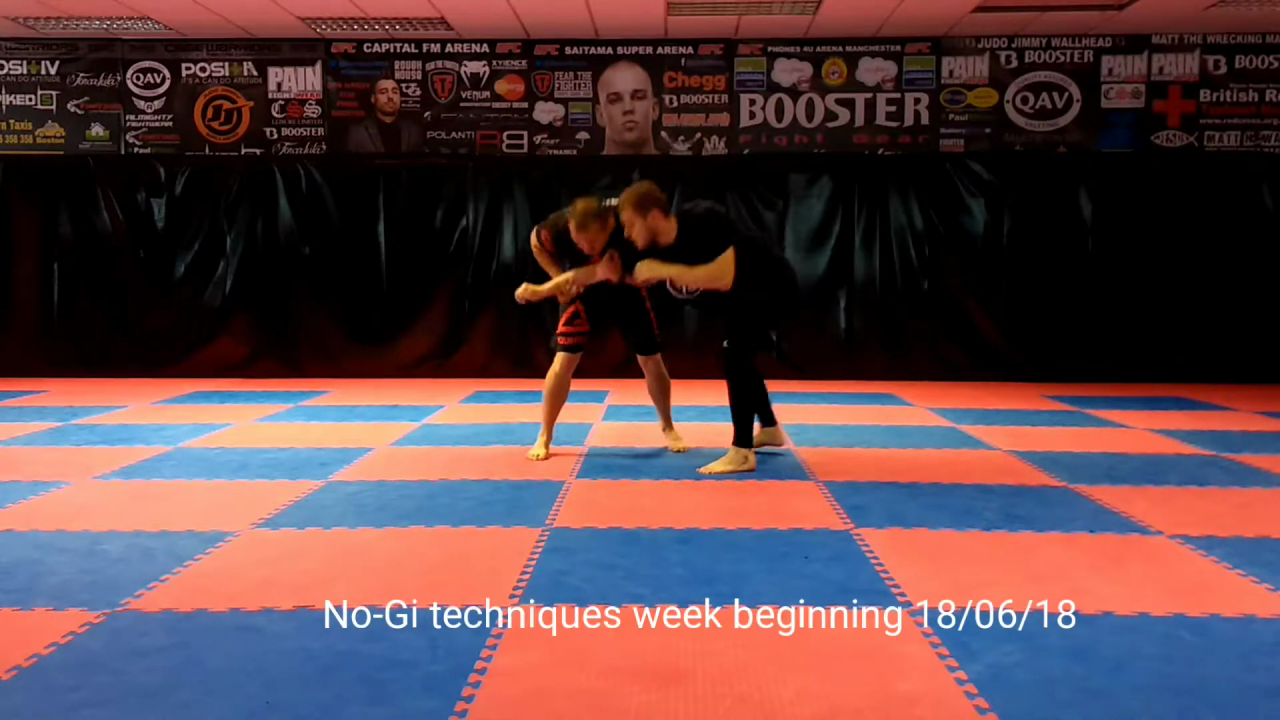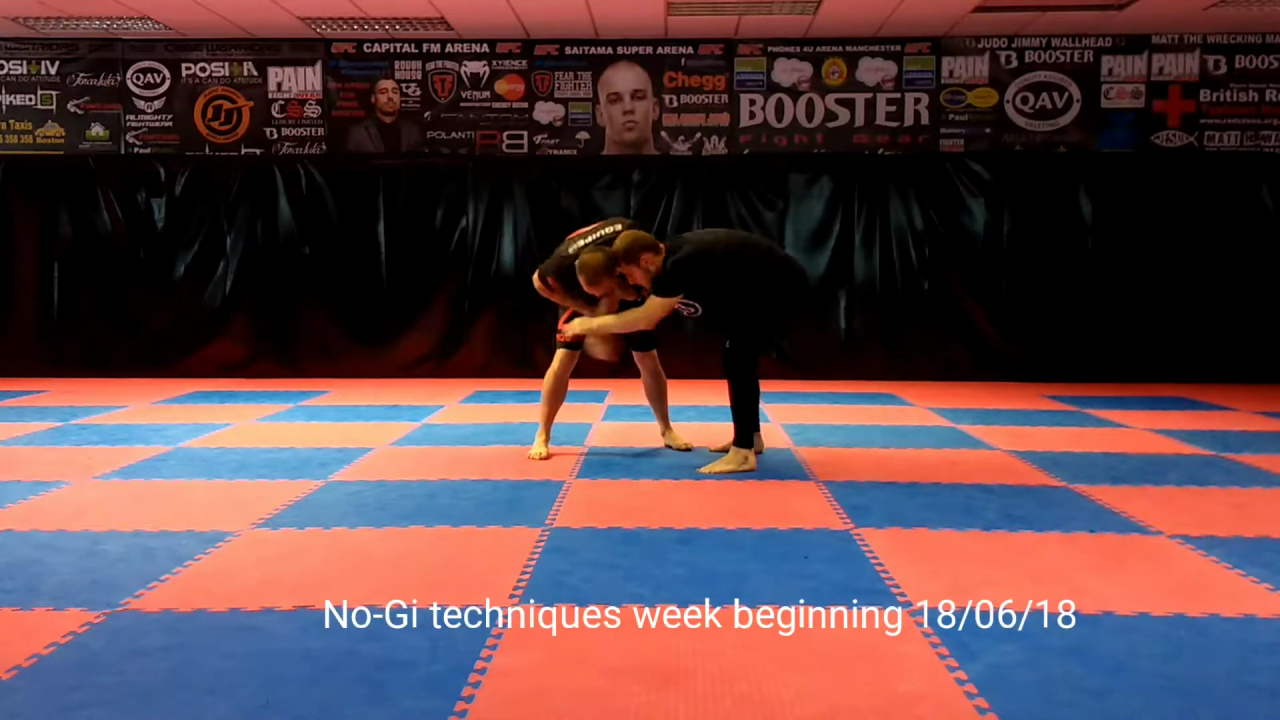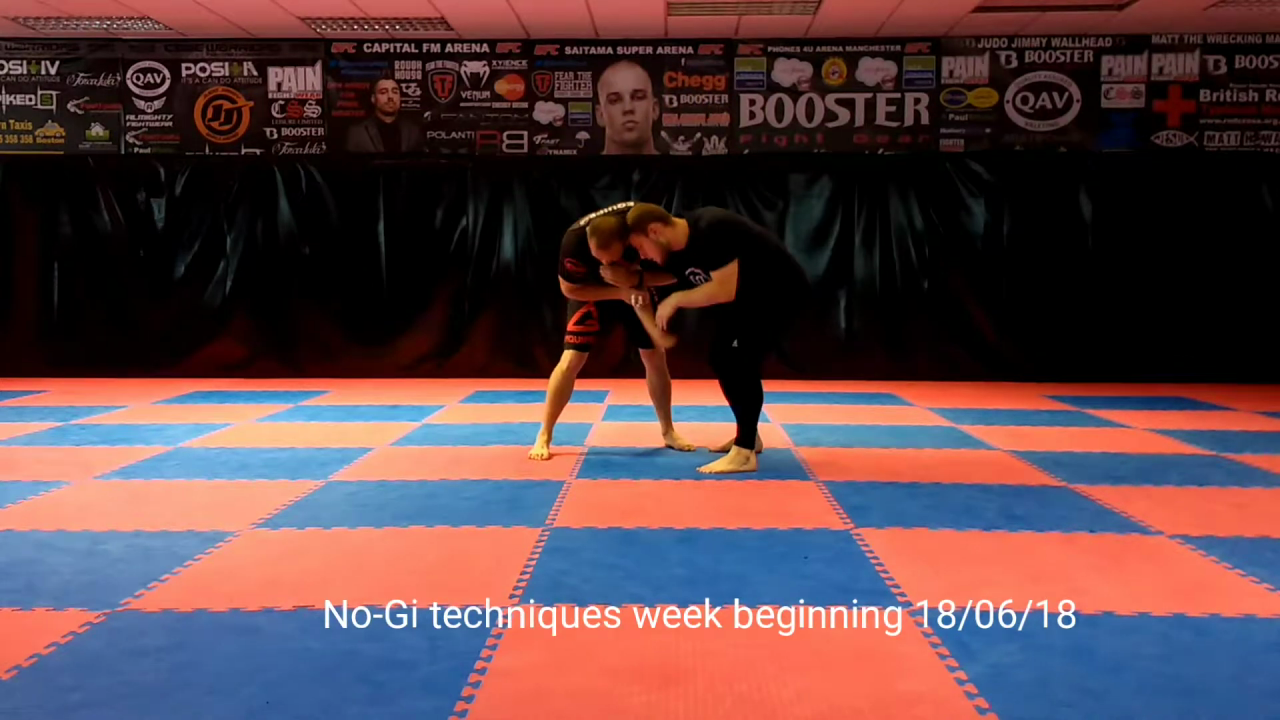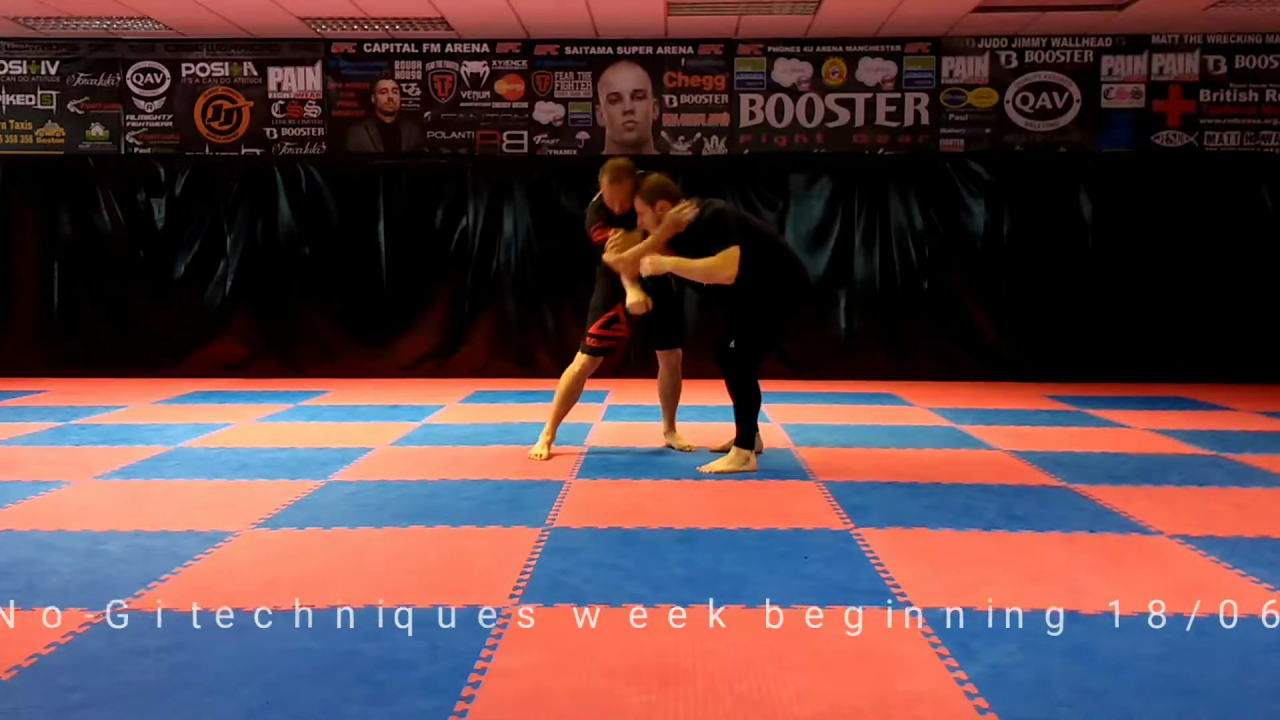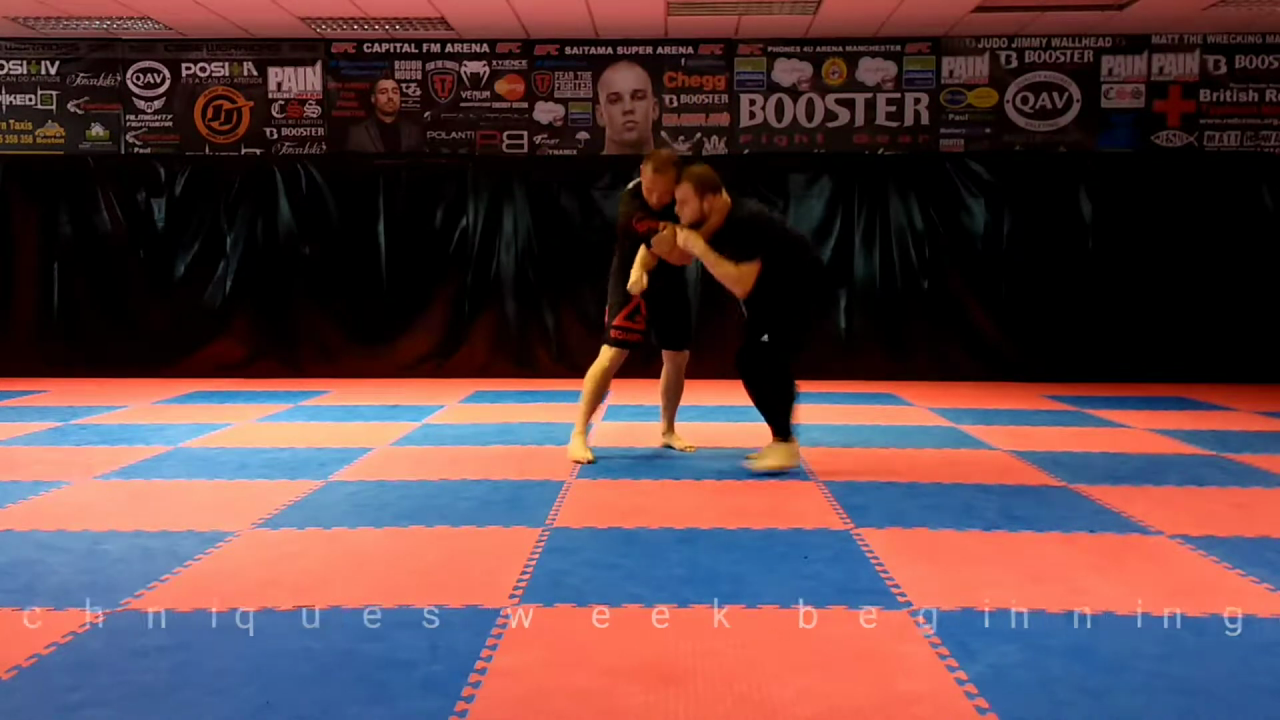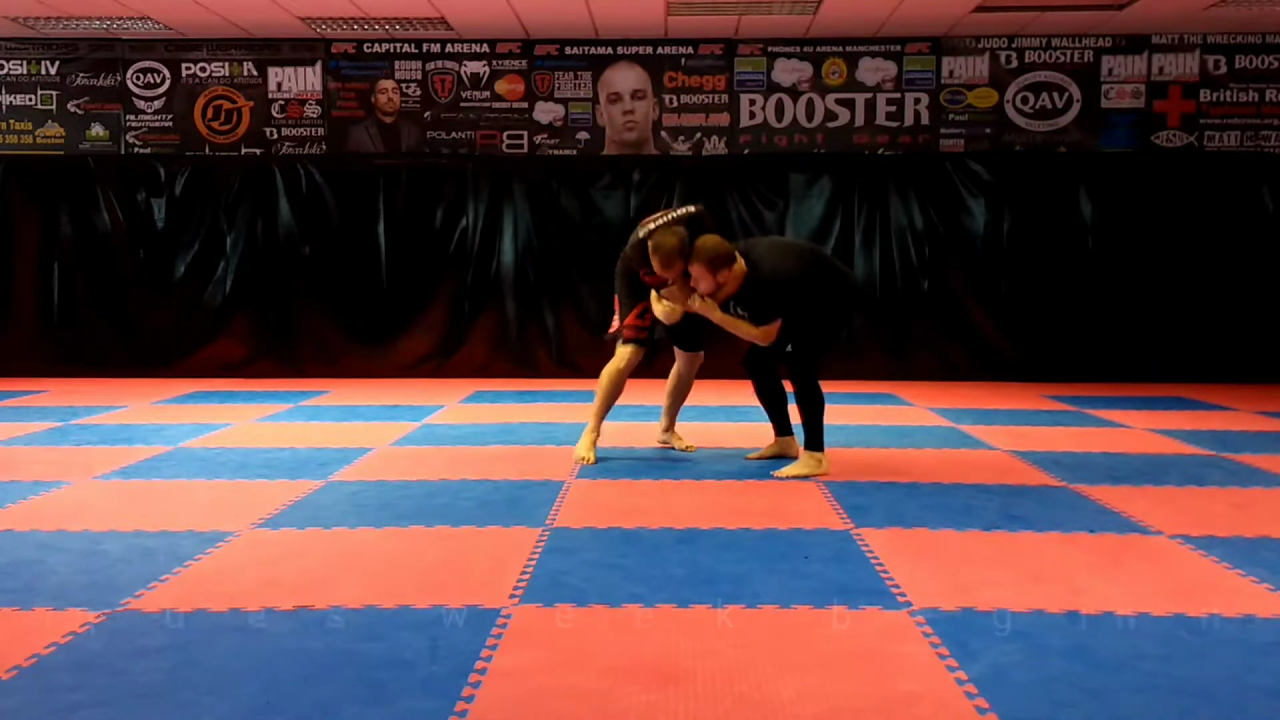
dt=0.4s
person 1, frame 1
left shoulder: (703, 221)
right shoulder: (652, 250)
left elbow: (724, 276)
left wrist: (665, 270)
left hip: (770, 286)
right hip: (742, 295)
left knee: (737, 356)
right knee: (739, 359)
left ankle: (742, 452)
right ankle: (768, 427)
person 1, frame 2
left shoulder: (683, 263)
right shoulder: (674, 256)
left elbow: (647, 319)
left wrist: (592, 323)
left hip: (781, 289)
right hip: (758, 291)
left knee: (738, 359)
right knee: (737, 357)
left ankle: (744, 453)
right ankle: (751, 436)
person 1, frame 3
left shoulder: (711, 230)
right shoulder: (676, 248)
left elbow: (725, 290)
left wrist: (676, 299)
left hip: (780, 292)
right hip: (749, 295)
left knee: (742, 362)
right knee: (721, 358)
left ankle: (745, 452)
right ankle: (748, 435)
person 1, frame 4
left shoulder: (714, 219)
right shoulder: (680, 228)
left elbow: (726, 272)
left wrist: (667, 263)
left hip: (781, 291)
right hip: (751, 293)
left knee: (739, 363)
right knee: (728, 357)
left ankle: (744, 453)
right ankle: (749, 435)
person 1, frame 5
left shoulder: (746, 222)
right shoulder: (712, 223)
left elbow: (742, 285)
left wrist: (700, 247)
left hip: (798, 290)
right hip: (768, 295)
left knee: (771, 360)
right knee: (748, 363)
left ankle: (785, 447)
right ankle: (782, 441)
person 1, frame 6
left shoulder: (766, 282)
right shoulder: (730, 260)
left elbow: (765, 337)
left wrist: (714, 314)
left hip: (829, 296)
right hip: (798, 299)
left knee: (798, 363)
right knee: (757, 362)
left ankle: (815, 456)
right ankle: (785, 440)
person 2, frame 1
right shoulder: (560, 227)
right elbow: (536, 243)
left wrist: (618, 273)
right wrist: (560, 281)
left hip: (625, 285)
right hip: (584, 288)
left knee: (651, 360)
right knee: (565, 359)
left ankle: (667, 427)
right ankle: (544, 438)
person 2, frame 2
right shoulder: (564, 264)
right elbow: (539, 283)
left wrist: (632, 293)
right wrist: (584, 307)
left hip: (628, 288)
right hip: (580, 297)
left knee: (648, 359)
right knee: (565, 357)
left ankle: (666, 430)
right ankle: (542, 437)
person 2, frame 3
right shoulder: (575, 241)
left elbow: (671, 270)
right elbow: (570, 289)
left wrist: (636, 279)
right wrist: (620, 292)
left hip: (633, 286)
right hip: (591, 290)
left knee: (655, 358)
right knee: (572, 359)
left ankle: (668, 431)
right ankle: (544, 437)
person 2, frame 4
right shoulder: (598, 215)
left hip: (658, 284)
right hip: (615, 288)
left knee: (672, 358)
right knee: (585, 362)
left ankle: (670, 431)
right ankle: (547, 435)
person 2, frame 5
right shoulder: (633, 207)
right elbow: (676, 255)
left hip: (669, 281)
right hip: (631, 282)
left knee: (677, 358)
right knee: (612, 355)
left ankle: (668, 430)
right ankle: (579, 433)
person 2, frame 6
left shoulder: (696, 223)
right shoulder: (638, 253)
right elbow: (684, 301)
left hip: (675, 292)
right hip: (636, 284)
left knee: (692, 357)
right knee: (627, 357)
left ankle: (666, 429)
right ankle: (590, 434)
